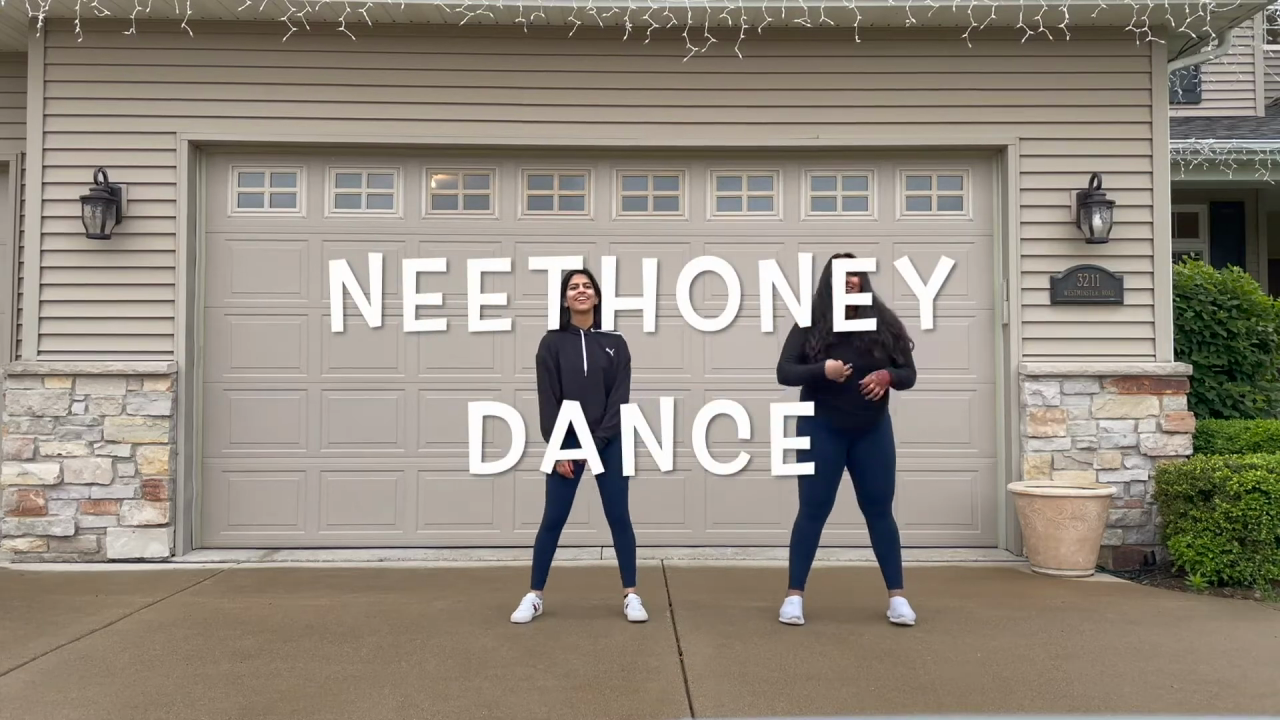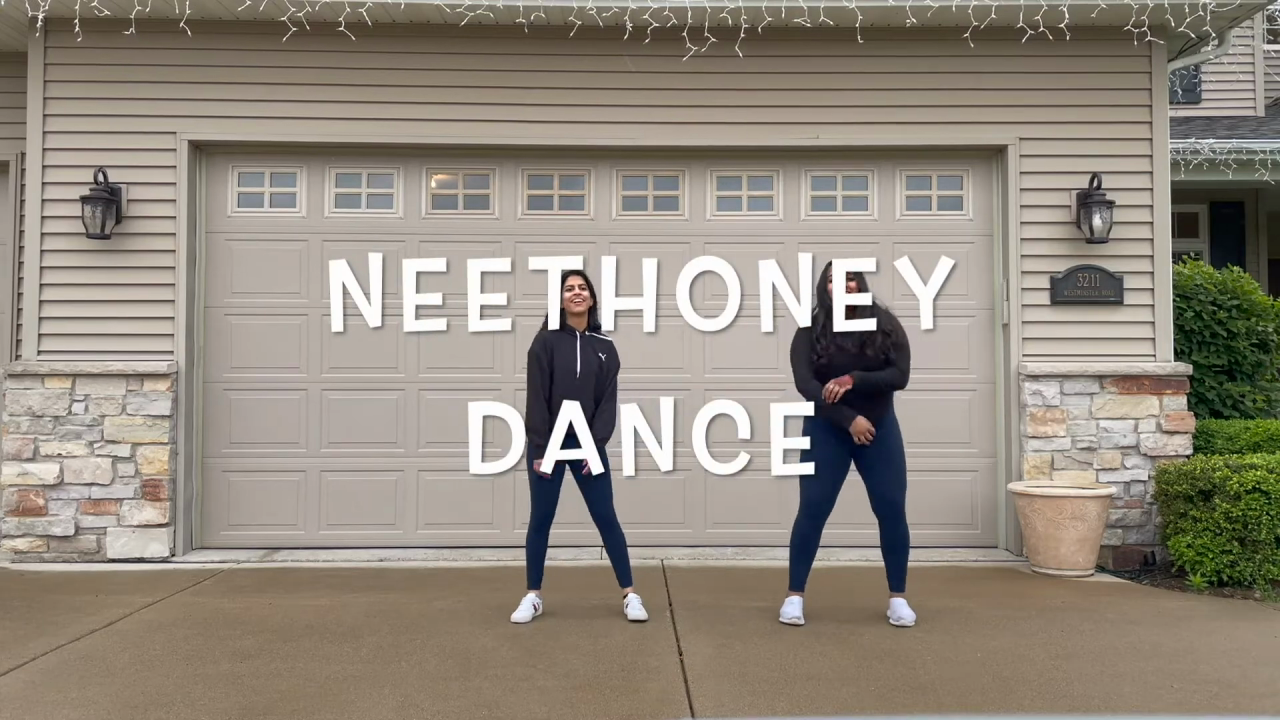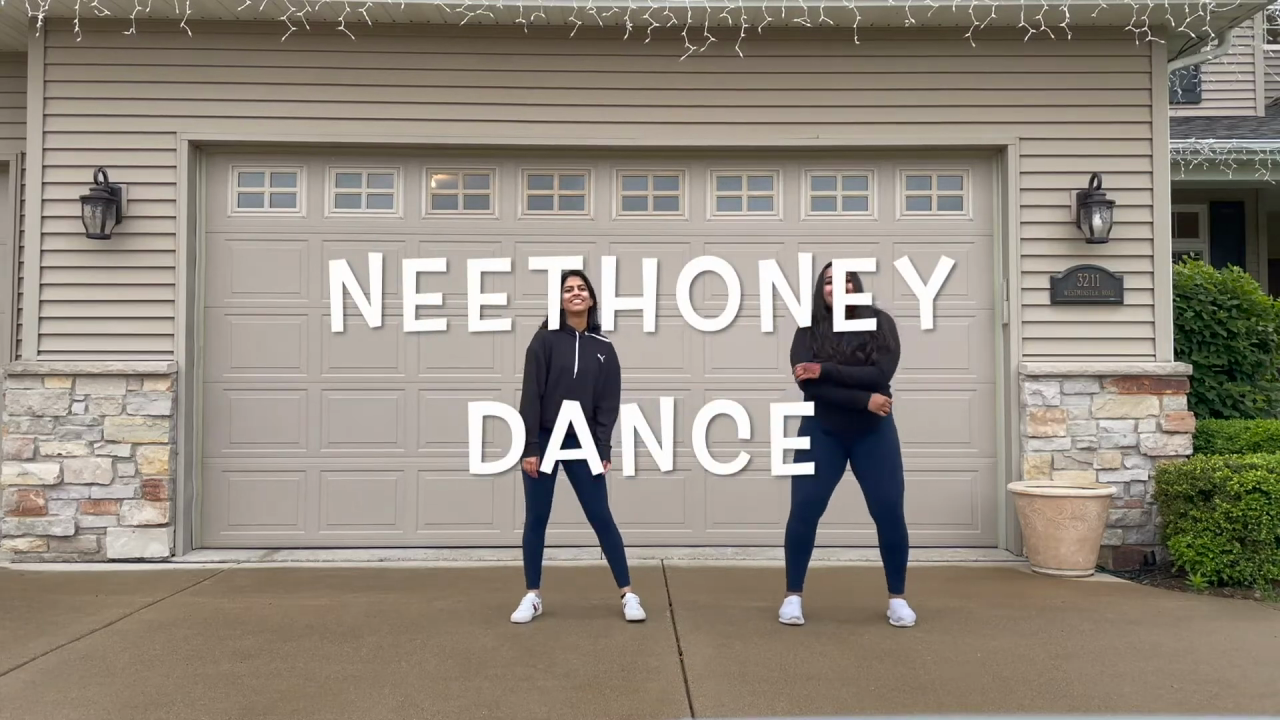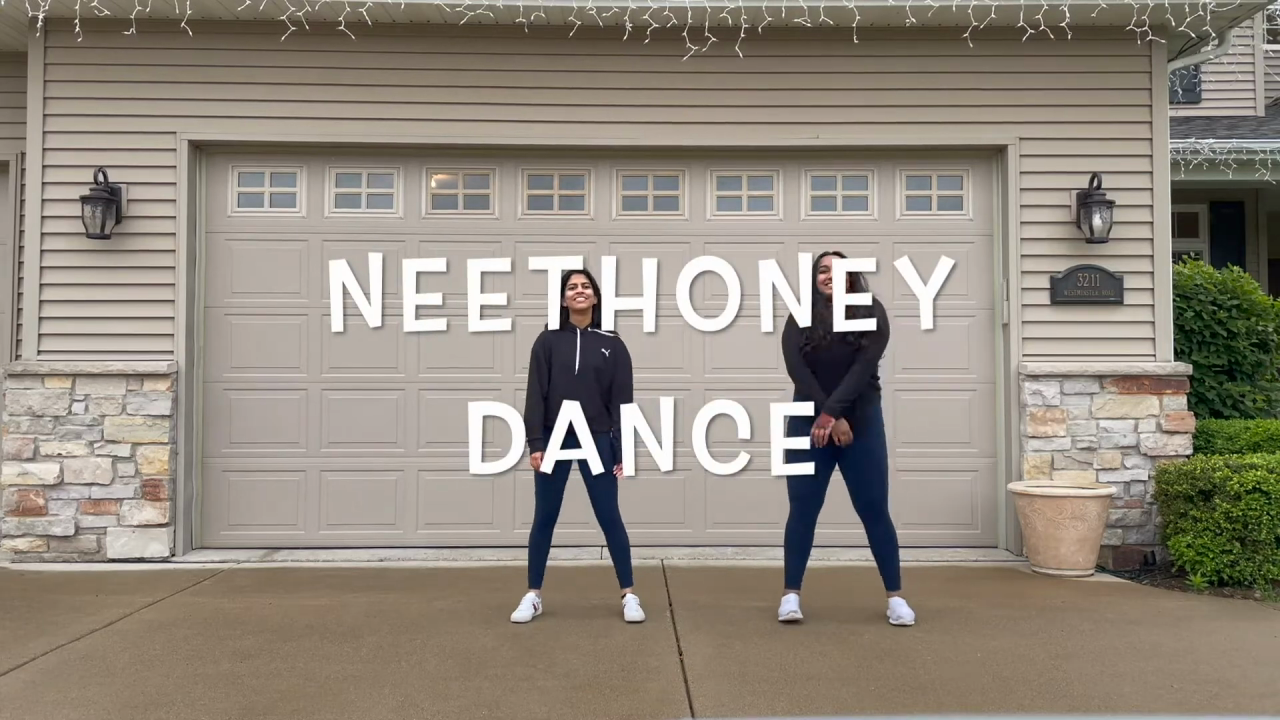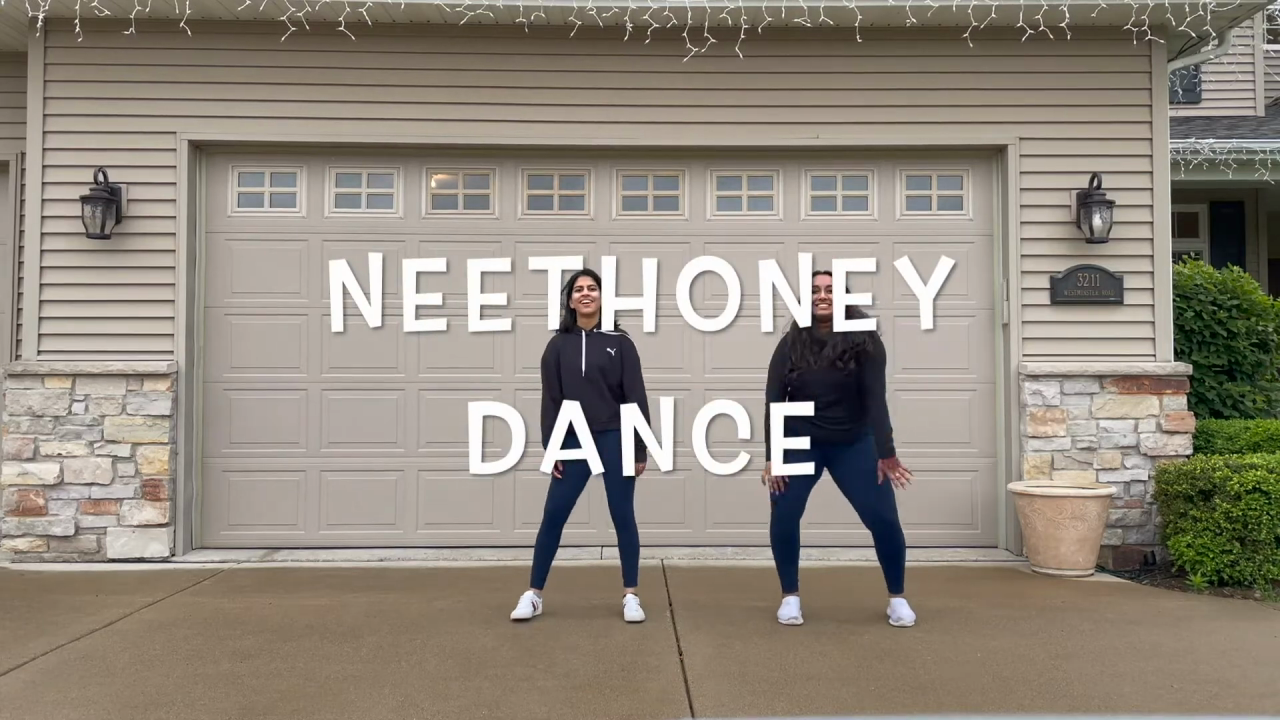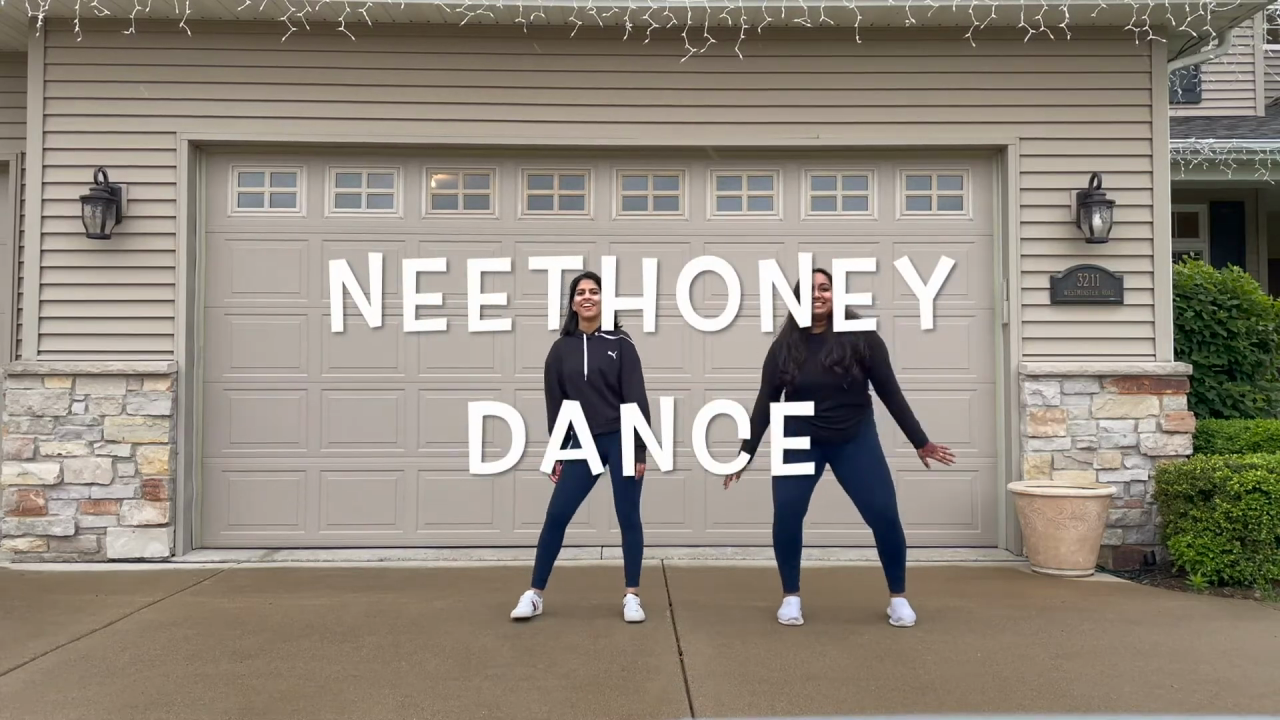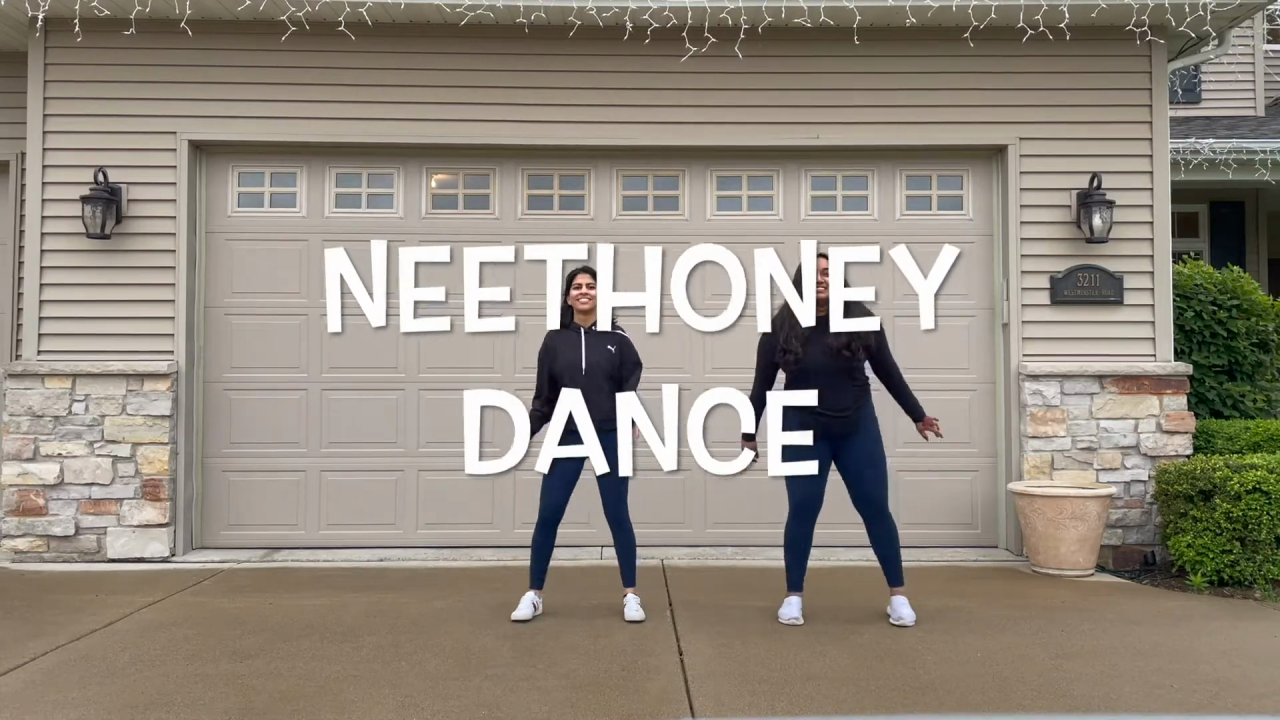
dt=0.2s
person 1, frame 1
left shoulder: (883, 323)
right shoulder: (811, 324)
left elbow: (908, 376)
right elbow: (784, 373)
left wrist: (889, 375)
right wrist: (821, 369)
left hip: (872, 430)
right hip: (822, 428)
left knee: (879, 510)
right knee: (814, 510)
left ankle: (896, 597)
right ankle: (794, 595)
person 1, frame 2
left shoulder: (883, 323)
right shoulder: (811, 329)
left elbow: (901, 376)
right elbow: (804, 382)
left wrist: (854, 378)
right wrist: (848, 417)
left hip: (879, 430)
right hip: (827, 431)
left knee: (891, 511)
right knee: (813, 510)
left ankle: (897, 598)
right ankle: (794, 595)
person 1, frame 3
left shoulder: (880, 324)
right shoulder: (808, 332)
left elbow: (881, 375)
right elbow: (811, 386)
left wrist: (826, 369)
right wrist: (864, 399)
left hip: (873, 434)
right hip: (822, 433)
left knee: (890, 513)
right knee: (804, 511)
left ankle: (897, 598)
right ankle: (793, 595)
person 1, frame 4
left shoulder: (871, 316)
right shoulder: (800, 320)
left elbow: (862, 368)
right elbow: (798, 371)
left wrist: (831, 412)
right wrist: (828, 418)
left hip: (862, 426)
right hip: (809, 425)
left knee: (874, 510)
right knee: (803, 508)
left ankle: (895, 596)
right ankle: (791, 594)
person 1, frame 5
left shoulder: (864, 339)
right shoulder: (791, 344)
left elbow: (875, 398)
right elbow: (773, 401)
left wrist: (886, 453)
right wrist: (772, 457)
left hip: (854, 443)
right hip: (801, 442)
left knee: (883, 518)
right knee: (784, 515)
left ankle: (896, 598)
right ankle: (790, 596)
person 1, frame 6
left shoulder: (862, 339)
right shoulder: (784, 346)
left elbow: (890, 393)
right elbow: (765, 403)
left wrist: (921, 442)
right wrist: (745, 454)
left hip: (856, 440)
right hip: (801, 441)
left knee: (885, 516)
right knee: (787, 514)
left ankle: (897, 597)
right ankle: (791, 596)
person 1, frame 7
left shoulder: (861, 322)
right shoulder: (781, 328)
left elbow: (888, 372)
right elbow: (762, 383)
left wrist: (918, 415)
right wrist: (749, 434)
left hip: (857, 428)
right hip: (804, 431)
left knee: (875, 507)
right knee: (803, 510)
left ankle: (897, 595)
right ankle: (793, 596)
person 2, frame 1
left shoulder: (614, 342)
right shoulder: (552, 343)
left elbow: (620, 397)
right elbow: (548, 400)
left wrist: (600, 443)
right wrist: (558, 449)
left hip: (608, 443)
right hip: (567, 443)
left knee: (619, 518)
right knee: (553, 519)
left ankle: (631, 595)
right ankle: (534, 596)
person 2, frame 2
left shoulder: (605, 346)
right shoulder: (546, 341)
left elbow: (607, 402)
right elbow: (536, 397)
left wrist: (594, 445)
right wrist: (539, 447)
left hip: (588, 445)
right hip: (548, 443)
left knee: (606, 519)
right knee: (541, 520)
left ankle: (630, 594)
right ankle: (533, 596)
person 2, frame 3
left shoulder: (604, 349)
right shoulder: (545, 339)
left elbow: (608, 404)
right elbow: (531, 395)
left wrist: (603, 450)
right wrist: (530, 446)
left hip: (582, 444)
right hip: (543, 440)
left knee: (602, 519)
right knee: (536, 519)
left ankle: (627, 594)
right ankle: (532, 596)
person 2, frame 4
left shoulder: (611, 344)
right shoulder: (549, 341)
left elbow: (621, 398)
right elbow: (536, 393)
left wrist: (621, 449)
right wrist: (535, 442)
left hip: (596, 442)
right hip: (554, 440)
left knee: (610, 518)
right knee: (545, 519)
left ankle: (629, 595)
right ankle: (533, 596)
person 2, frame 5
left shoulder: (619, 342)
right shoulder: (558, 345)
left elbow: (635, 396)
right elbow: (550, 399)
left wrist: (639, 449)
right wrist: (551, 447)
left hip: (615, 440)
right hip: (574, 441)
left knee: (623, 517)
right knee: (553, 517)
left ankle: (630, 595)
right ankle: (534, 594)
person 2, frame 6
left shoulder: (621, 344)
right shoulder: (561, 349)
left elbow: (636, 398)
right elbow: (555, 404)
left wrist: (639, 449)
left hip: (620, 442)
right hip: (583, 445)
left knee: (628, 519)
right knee: (556, 517)
left ankle: (631, 596)
right ankle: (534, 594)
person 2, frame 7
left shoulder: (617, 339)
right shoulder: (555, 341)
left elbow: (631, 382)
right elbow: (545, 393)
right wrist: (528, 428)
left hip: (609, 440)
right hip: (566, 440)
left knee: (618, 518)
right knee: (547, 516)
left ankle: (630, 595)
right ankle: (534, 595)
